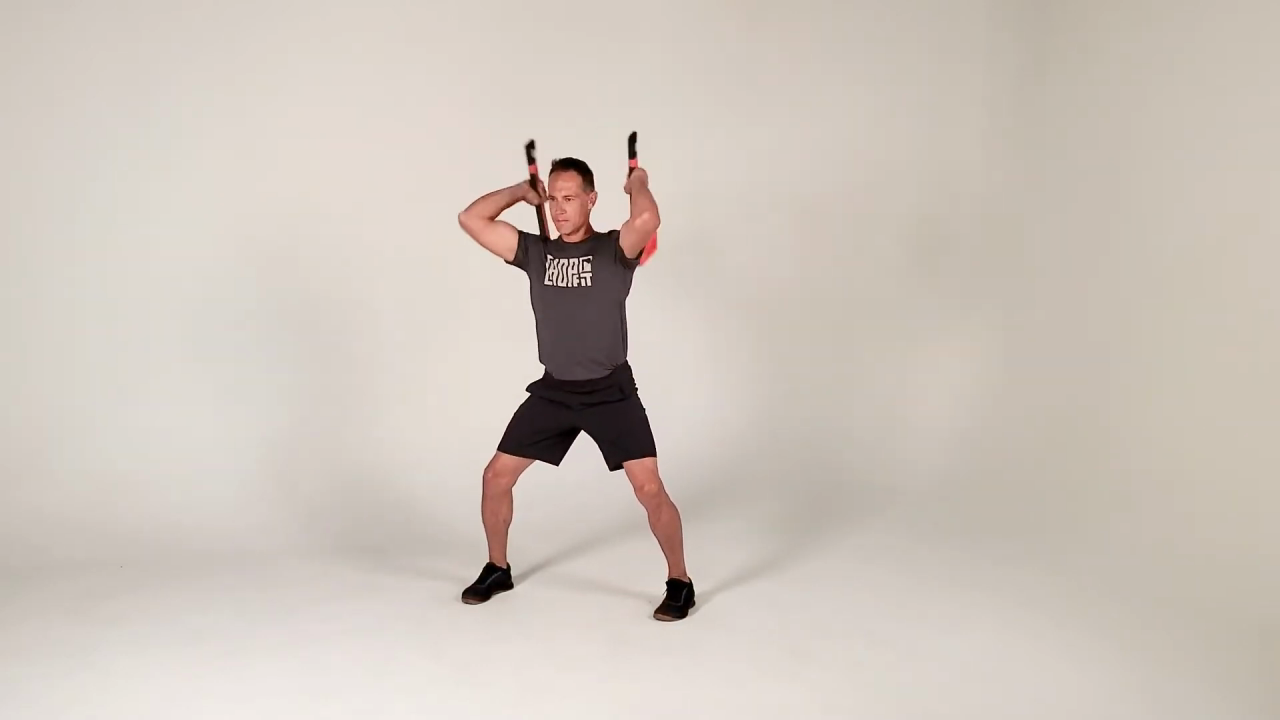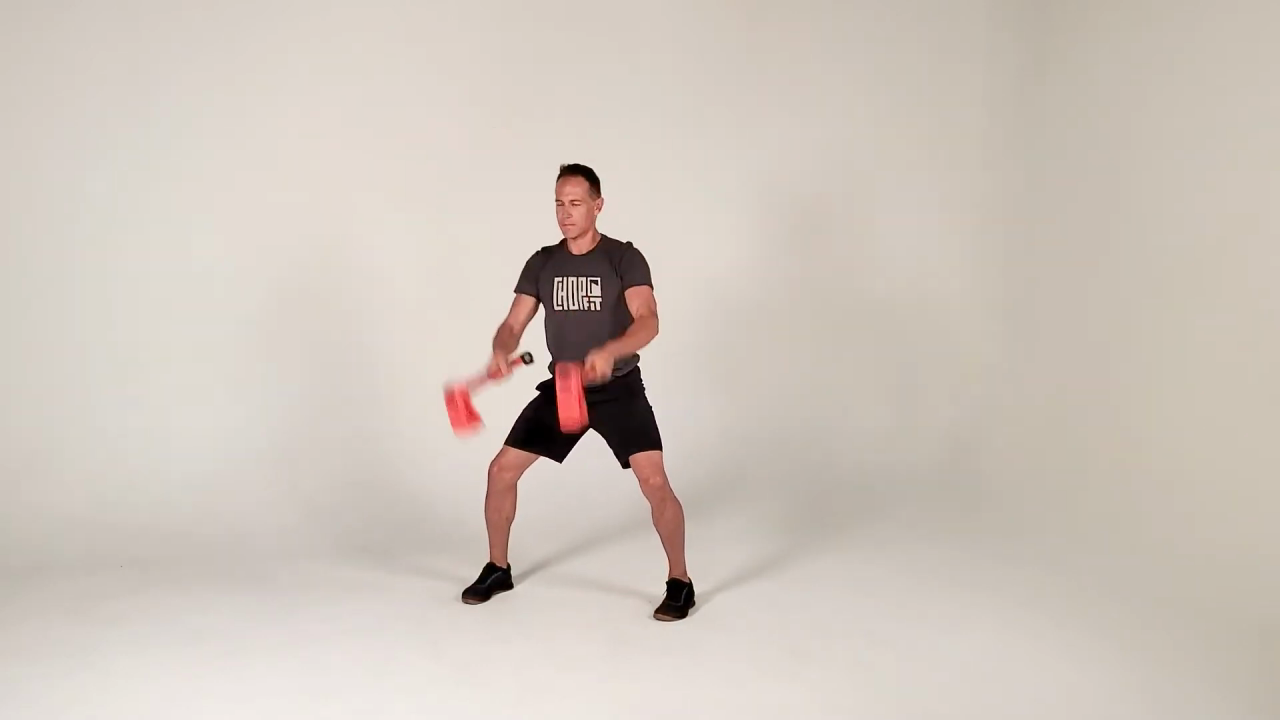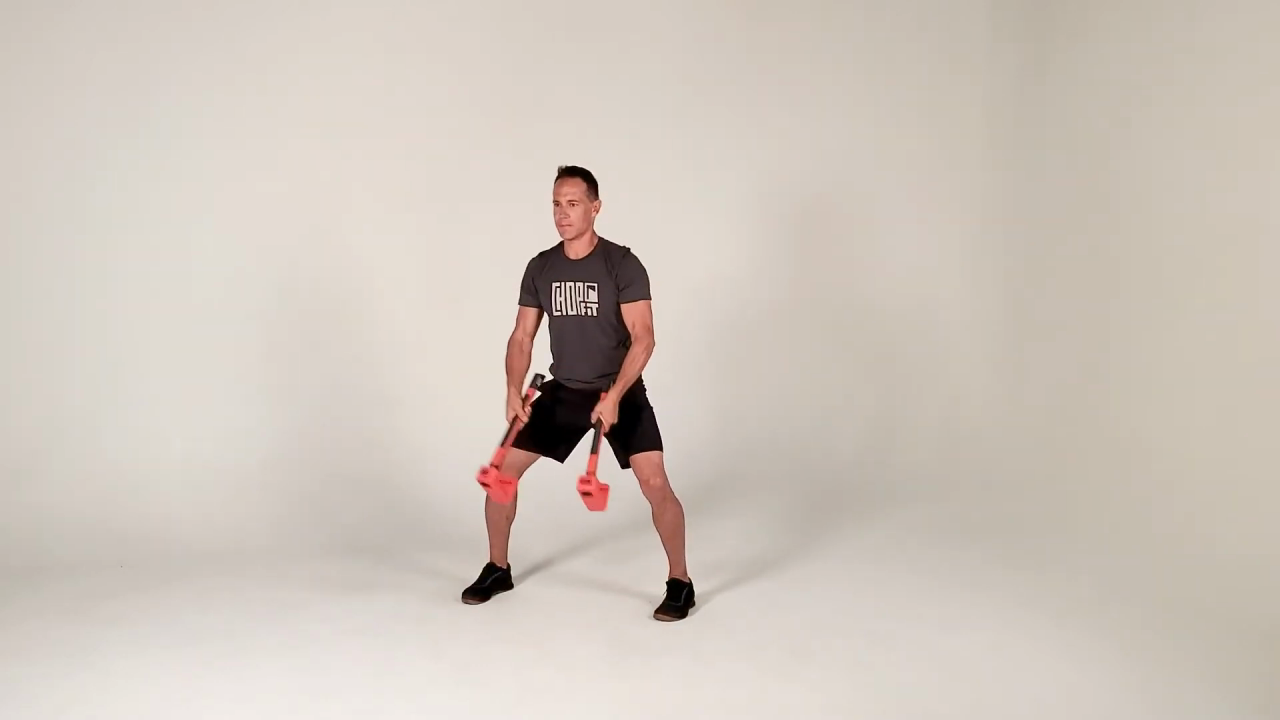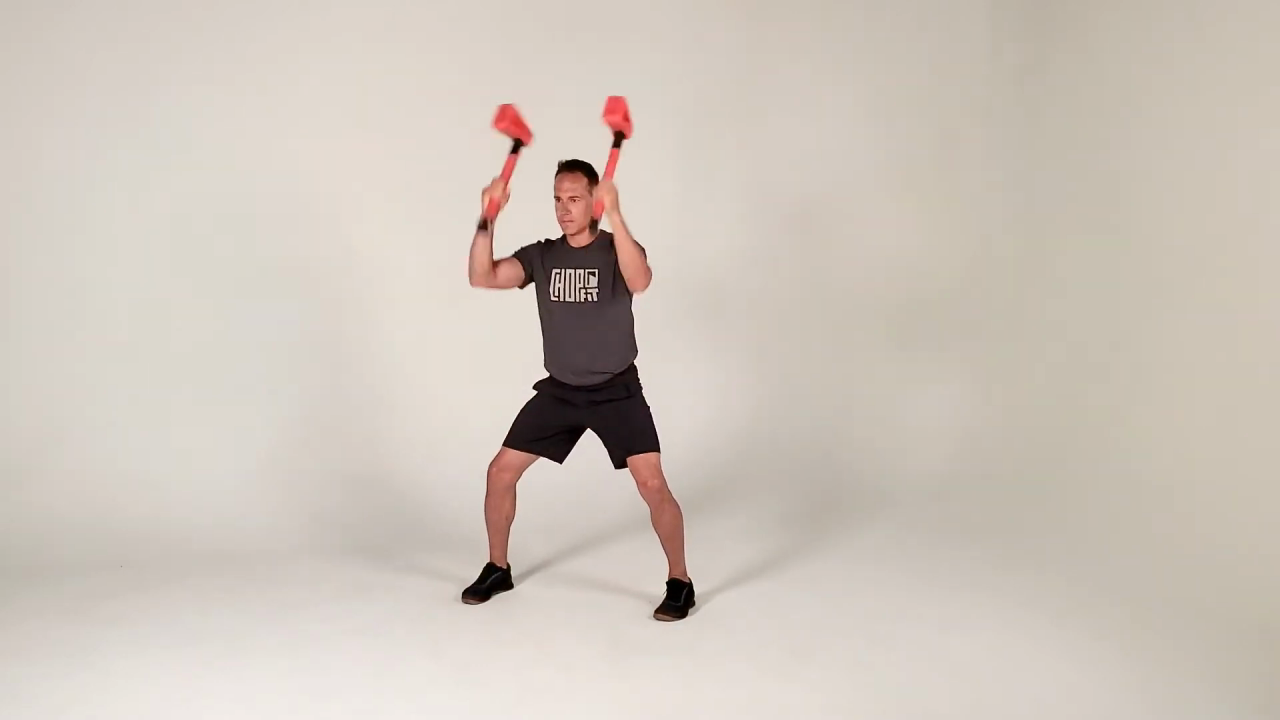
dt=0.4s
person 1, frame 1
left shoulder: (614, 247)
right shoulder: (535, 249)
left elbow: (647, 219)
right elbow: (470, 219)
left wrist: (637, 181)
right wrist: (520, 192)
left hip: (610, 391)
right hip: (554, 391)
left knee: (649, 489)
right knee: (496, 476)
left ankle: (679, 582)
right ankle: (497, 569)
person 1, frame 2
left shoulder: (625, 259)
right shoulder: (541, 263)
left elbow: (647, 323)
right elbow: (515, 324)
left wrist: (611, 352)
right wrist: (500, 354)
left hip: (620, 388)
right hip: (560, 390)
left knee: (654, 483)
right knee: (500, 472)
left ankle: (680, 583)
right ankle: (497, 569)
person 1, frame 3
left shoulder: (622, 264)
right shoulder: (540, 267)
left elbow: (643, 339)
right elbow: (522, 337)
left wrist: (614, 396)
right wrist: (514, 392)
left hip: (619, 392)
right hip: (563, 391)
left knee: (654, 483)
right knee: (501, 470)
left ankle: (679, 582)
right ankle: (497, 569)
person 1, frame 4
left shoulder: (616, 249)
right shoulder: (540, 255)
left elbow: (640, 281)
right elbow: (481, 276)
left wrist: (615, 214)
right wrist: (488, 217)
left hip: (616, 390)
right hip: (559, 390)
left knee: (652, 484)
right knee: (500, 472)
left ankle: (680, 582)
right ankle: (497, 569)
